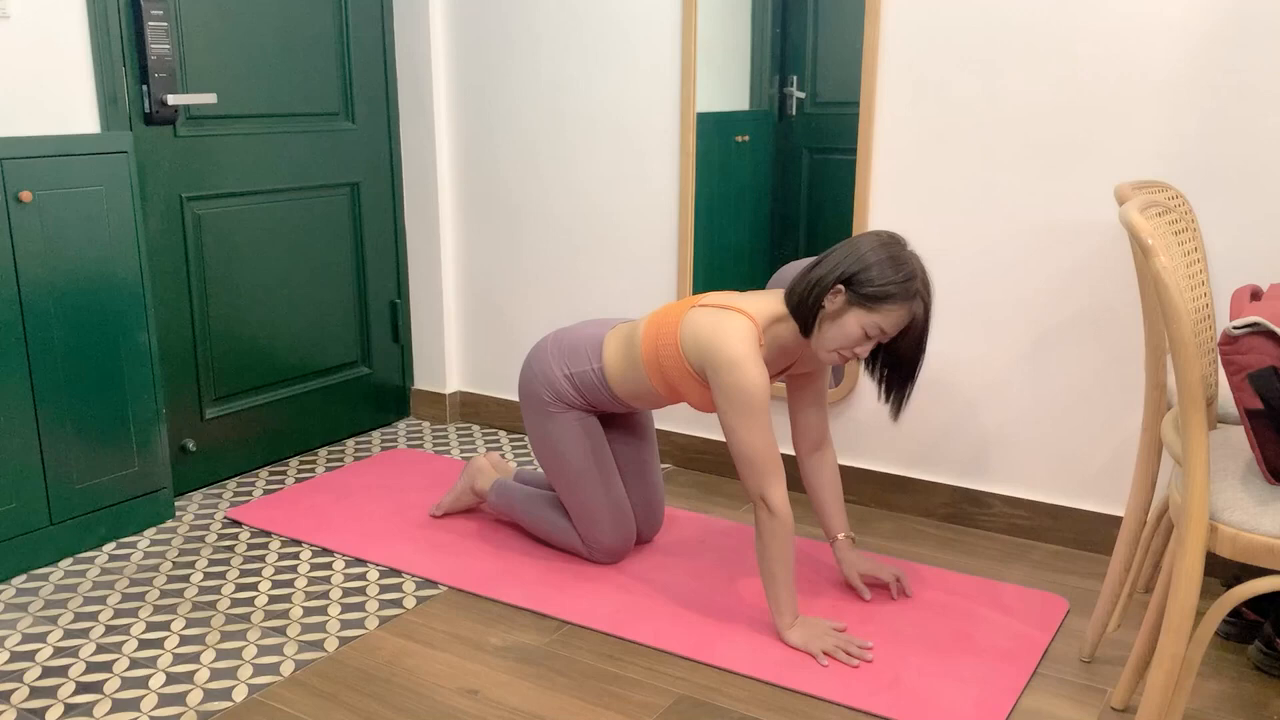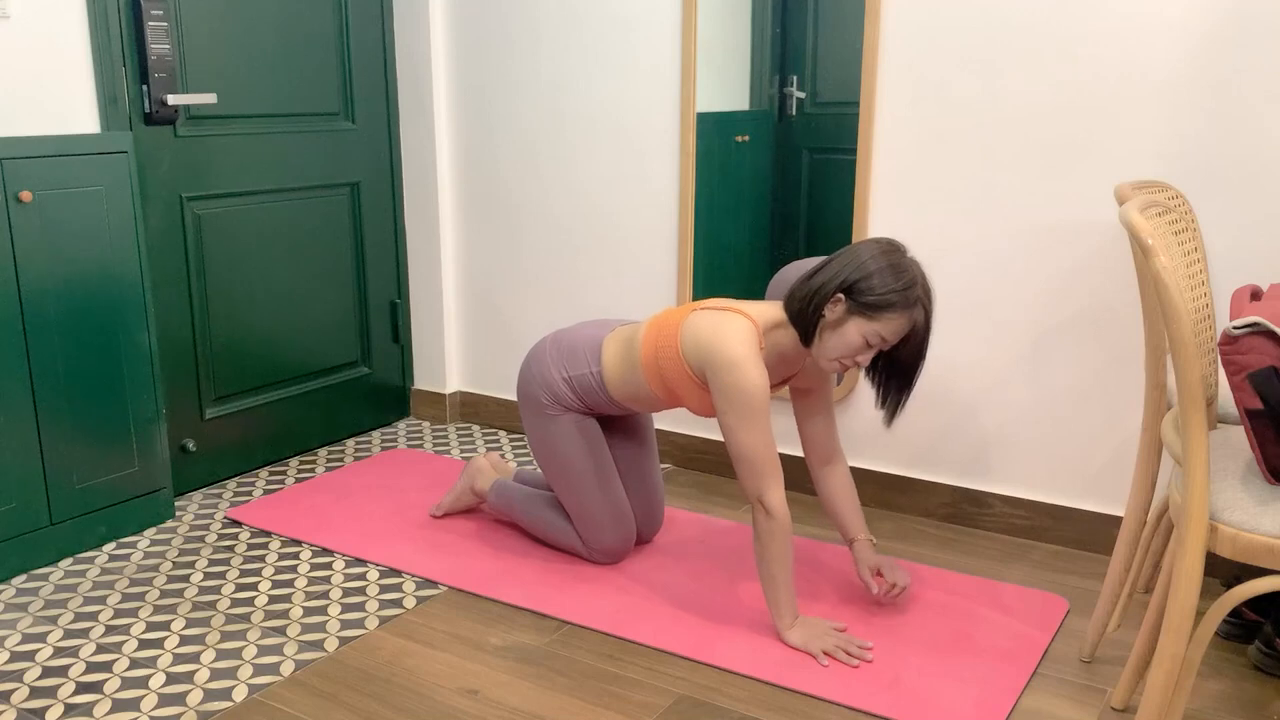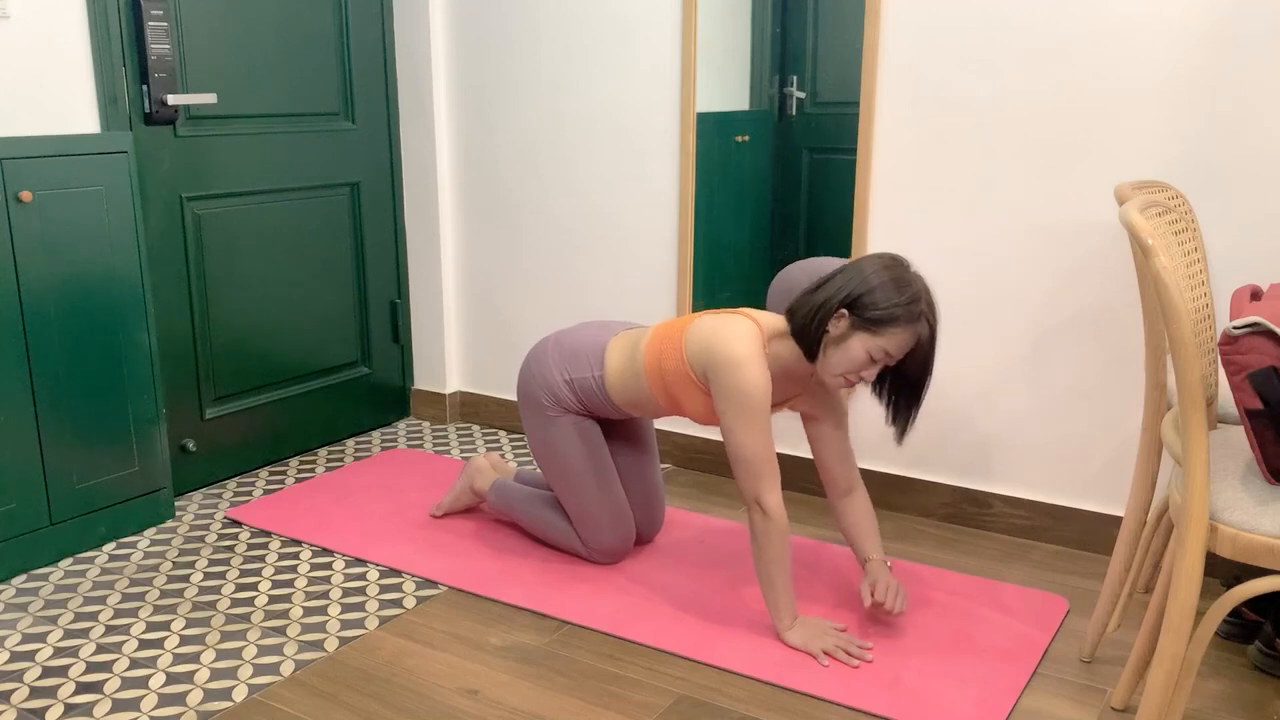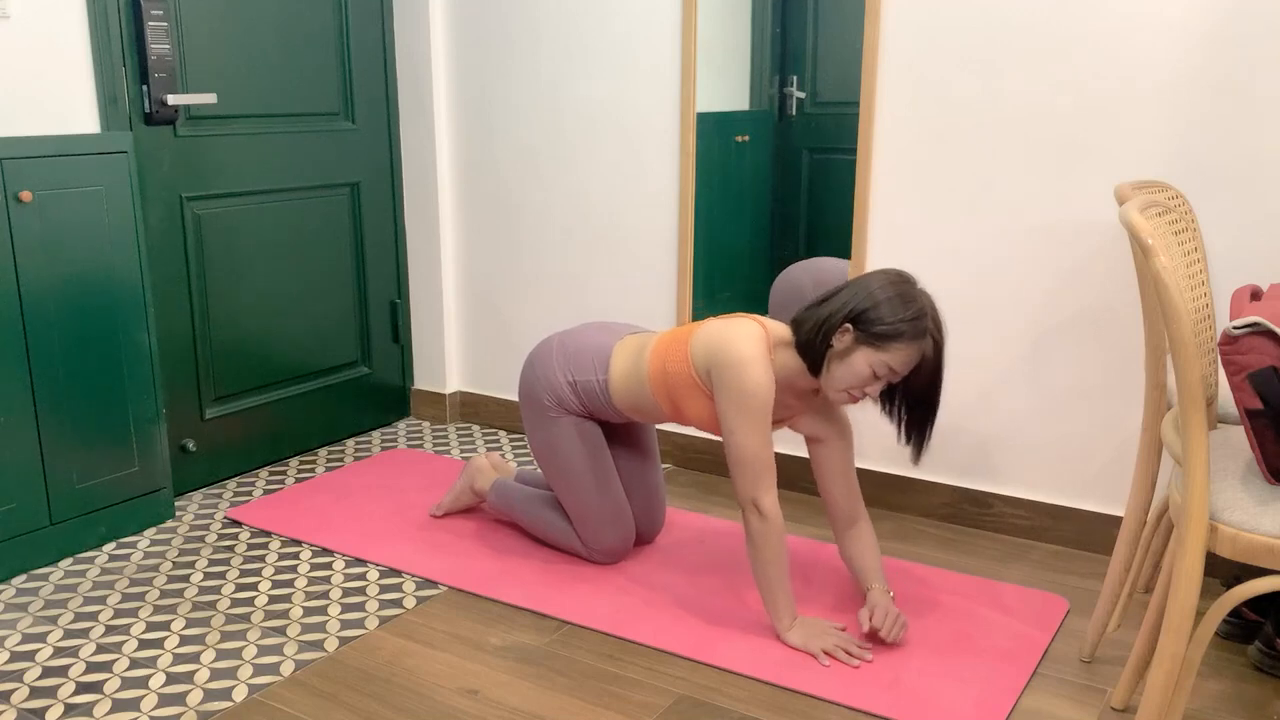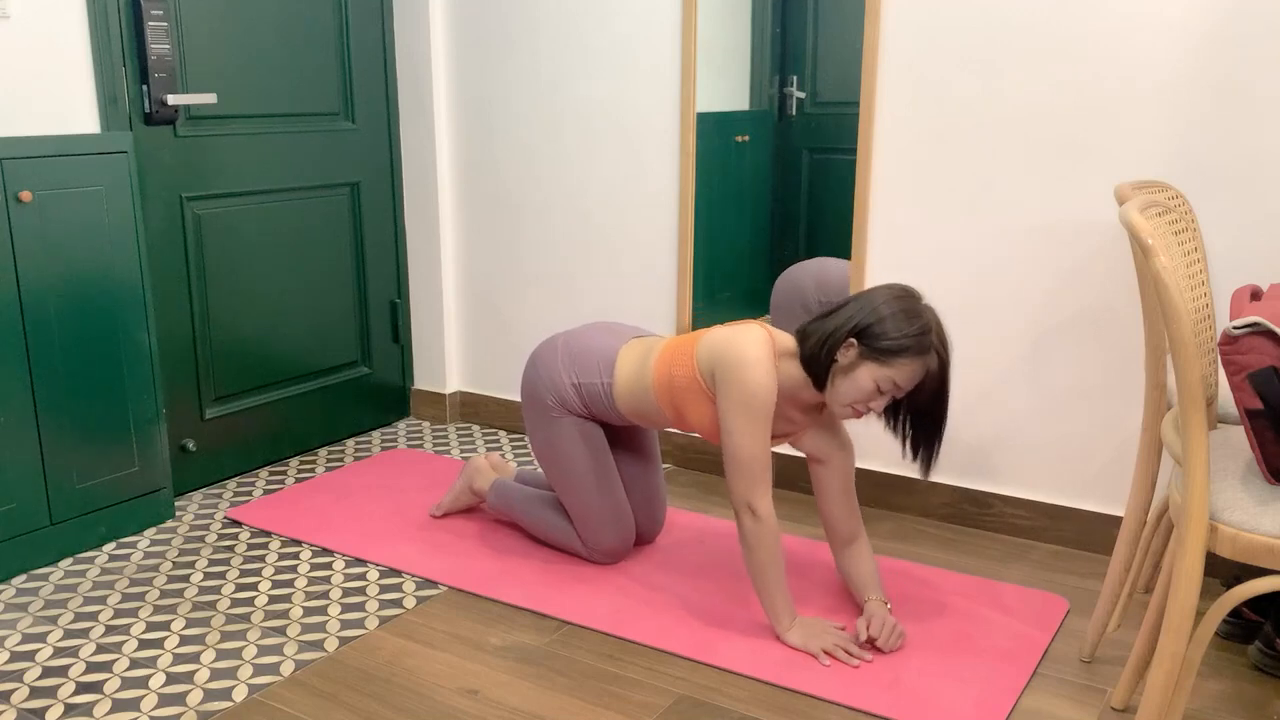
dt=0.3s
person 1, frame 1
left shoulder: (810, 338)
right shoulder: (736, 345)
left elbow: (815, 448)
right elbow: (769, 498)
left wrist: (844, 547)
right wrist: (789, 623)
left hip: (614, 382)
right hip: (560, 380)
left knee: (645, 528)
right knee: (608, 543)
left ankle: (509, 475)
right ankle: (486, 483)
person 1, frame 2
left shoulder: (811, 350)
right shoulder: (736, 349)
left elbow: (826, 460)
right elbow: (767, 500)
left wrist: (862, 546)
right wrist: (789, 623)
left hip: (612, 382)
right hip: (557, 383)
left knee: (644, 529)
right knee: (608, 543)
left ankle: (508, 473)
right ankle: (486, 483)
person 1, frame 3
left shoulder: (817, 387)
right shoulder: (742, 355)
left elbow: (846, 490)
right elbow: (764, 503)
left wrist: (876, 564)
right wrist: (788, 624)
left hip: (611, 374)
right hip: (558, 382)
left knee: (645, 529)
right knee: (608, 544)
left ankle: (507, 474)
right ankle: (486, 483)
person 1, frame 4
left shoulder: (820, 411)
right shoulder: (747, 358)
left elbow: (850, 521)
right elbow: (759, 505)
left wrist: (878, 592)
right wrist: (788, 624)
left hip: (612, 369)
right hip: (559, 381)
left knee: (645, 530)
right knee: (608, 543)
left ankle: (507, 474)
right ankle: (486, 482)
person 1, frame 5
left shoulder: (822, 432)
right shoulder: (751, 362)
left elbow: (849, 540)
right elbow: (752, 509)
left wrist: (875, 603)
right wrist: (787, 624)
left hip: (616, 369)
right hip: (562, 381)
left knee: (645, 530)
right knee: (608, 544)
left ankle: (505, 473)
right ankle: (484, 484)
